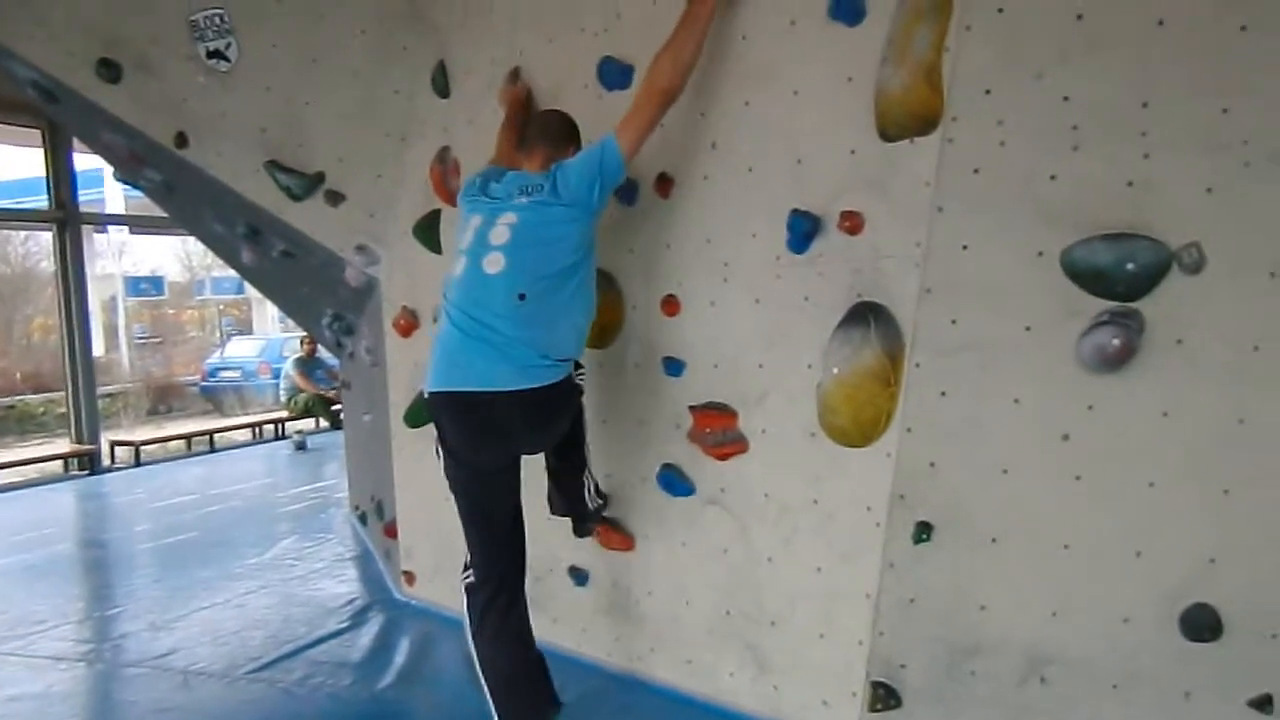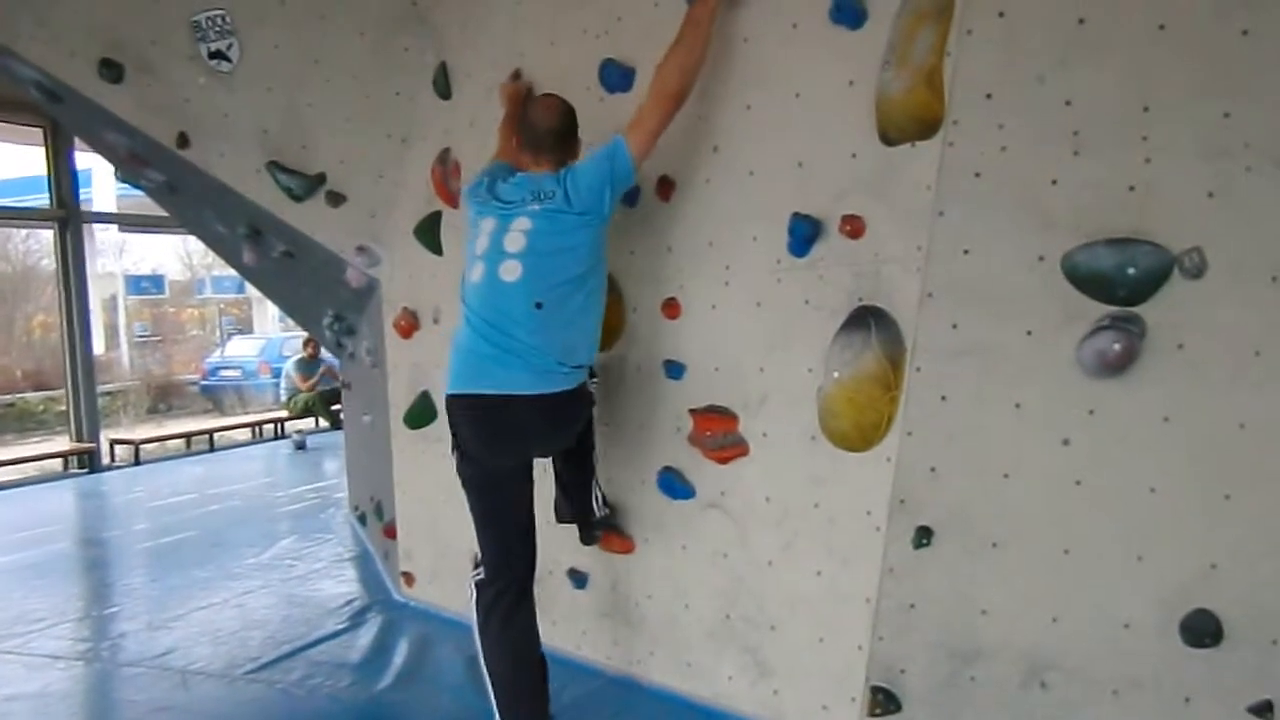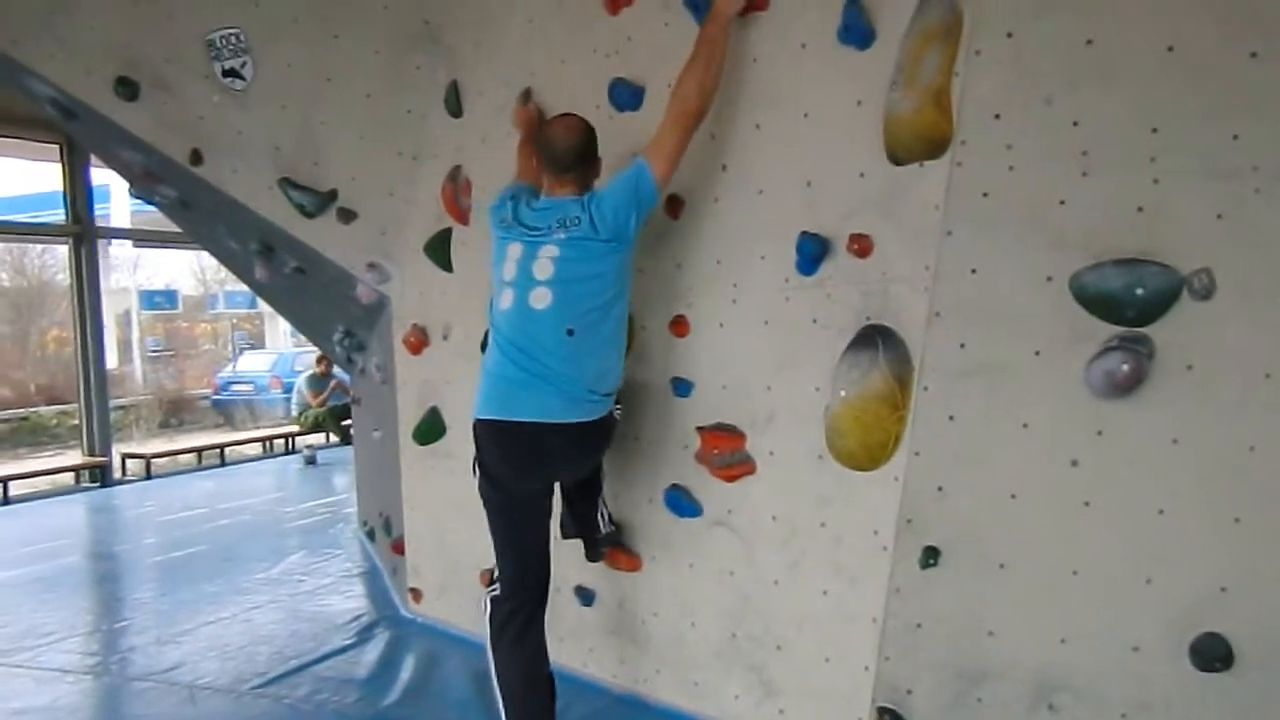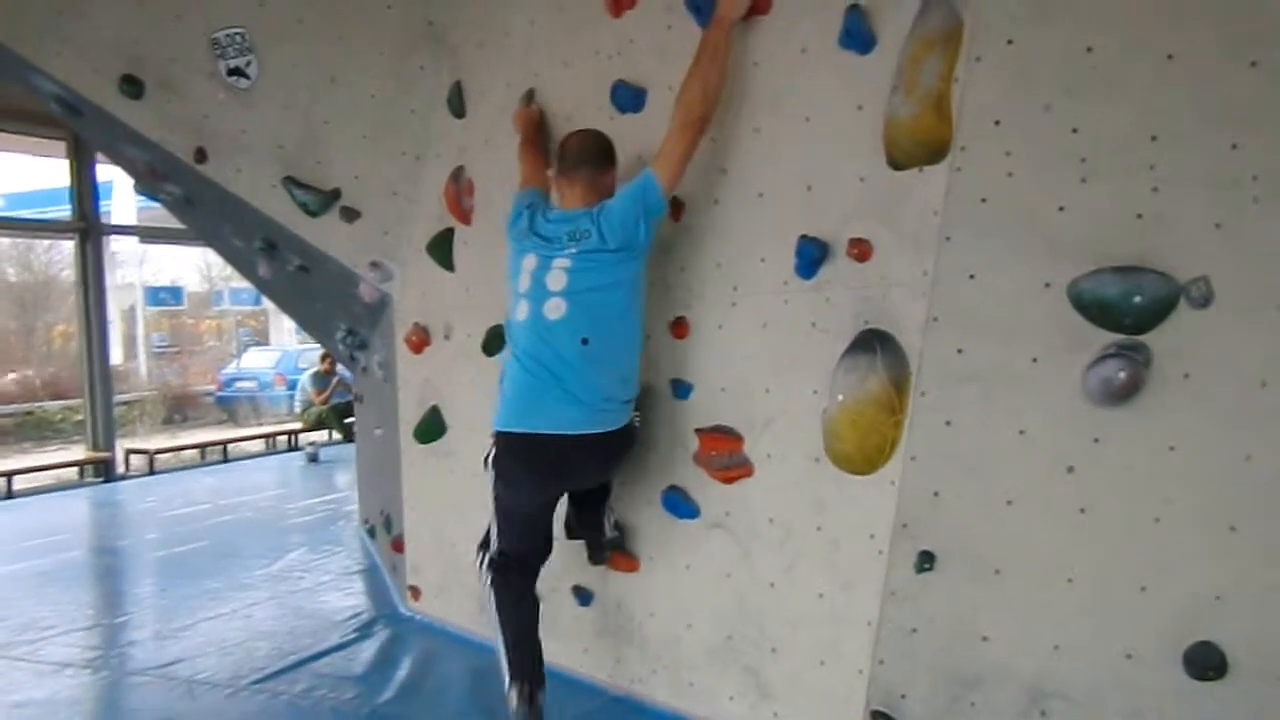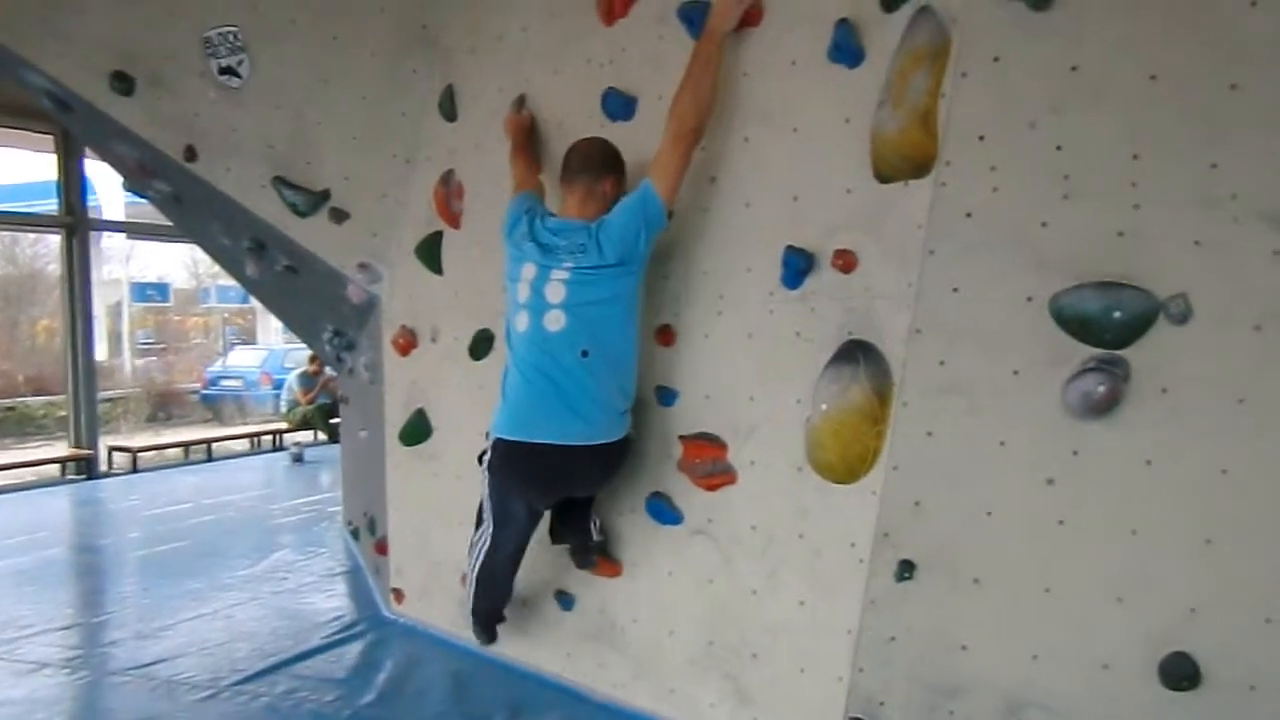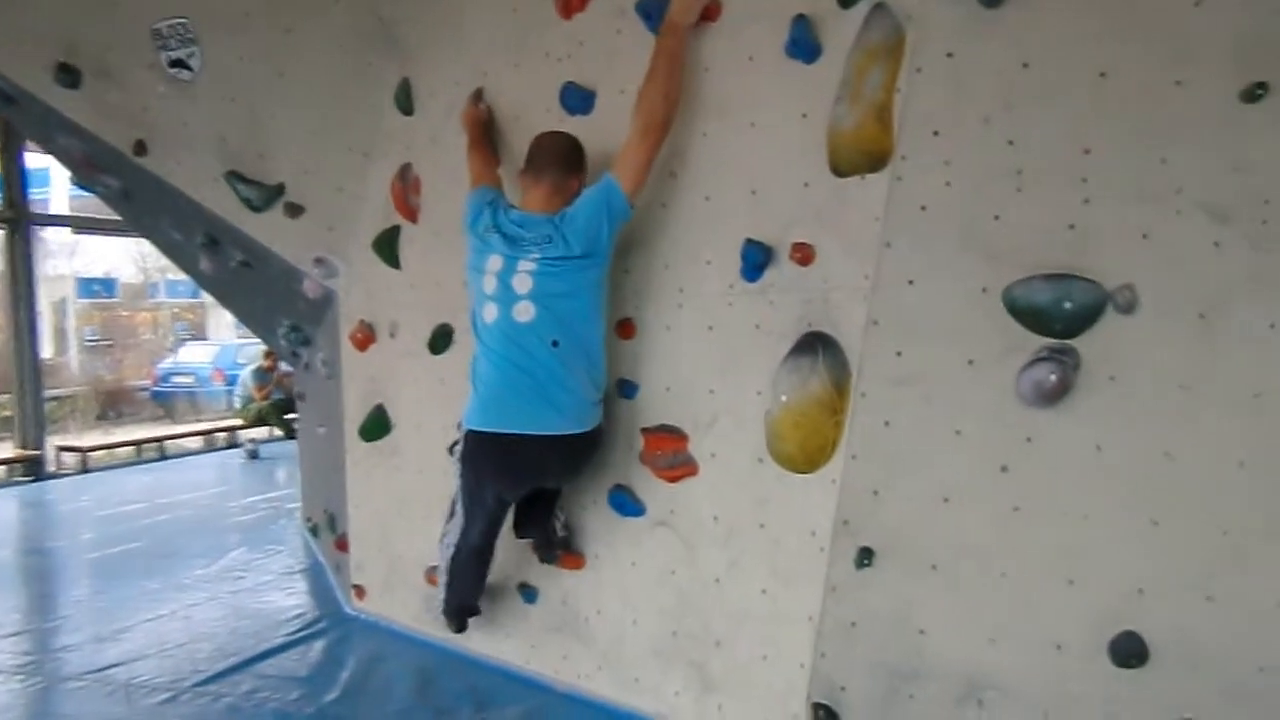
dt=0.4s
person 1, frame 1
left shoulder: (478, 192)
right shoulder: (576, 185)
left elbow: (505, 158)
right elbow: (658, 93)
left wrist: (513, 111)
left hip: (457, 404)
right hip: (535, 404)
left knee: (491, 574)
right ankle: (580, 503)
person 1, frame 2
left shoulder: (486, 194)
right shoulder: (586, 192)
left elbow: (508, 154)
right elbow: (667, 94)
left wrist: (512, 108)
left hip: (474, 407)
right hip: (550, 408)
left knee: (502, 575)
right ankle: (586, 511)
person 1, frame 3
left shoulder: (508, 217)
right shoulder: (611, 216)
left elbow: (528, 170)
right elbow: (686, 115)
left wrist: (527, 129)
left hip: (501, 431)
right hip: (578, 434)
left knee: (516, 595)
right ankle: (592, 528)
person 1, frame 4
left shoulder: (526, 226)
right shoulder: (622, 226)
left elbow: (533, 169)
right elbow: (690, 122)
left wrist: (530, 132)
left hip: (523, 443)
right hip: (601, 443)
left knee: (510, 555)
right ankle: (595, 529)
person 1, frame 5
left shoulder: (524, 233)
right shoulder: (620, 240)
left elbow: (526, 171)
right elbow: (682, 135)
left wrist: (521, 134)
left hip: (520, 448)
right hip: (598, 452)
left knee: (498, 539)
left ankle: (485, 619)
right ankle: (579, 534)
person 1, frame 6
left shoulder: (486, 226)
right shoulder: (585, 231)
left elbow: (483, 165)
right elbow: (649, 129)
left wrist: (477, 127)
left hip: (491, 439)
right hip: (571, 441)
left knee: (471, 529)
left ankle: (457, 608)
right ankle: (542, 527)
